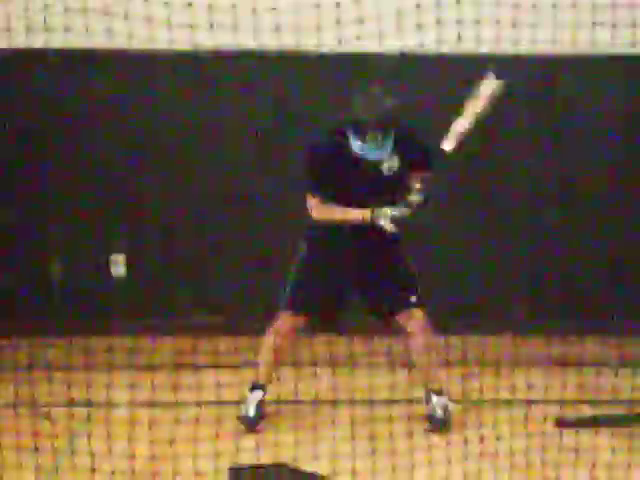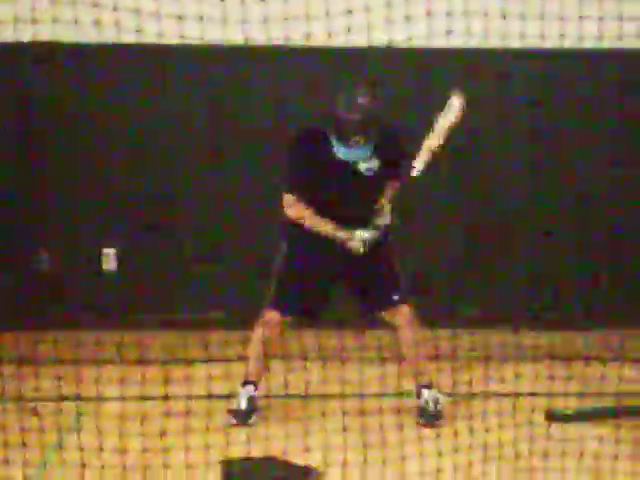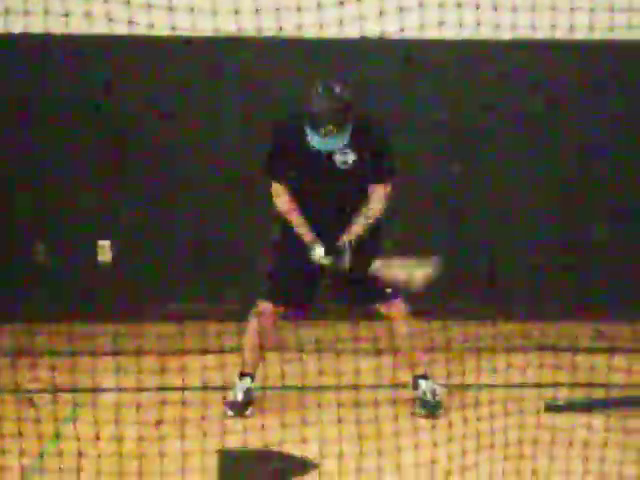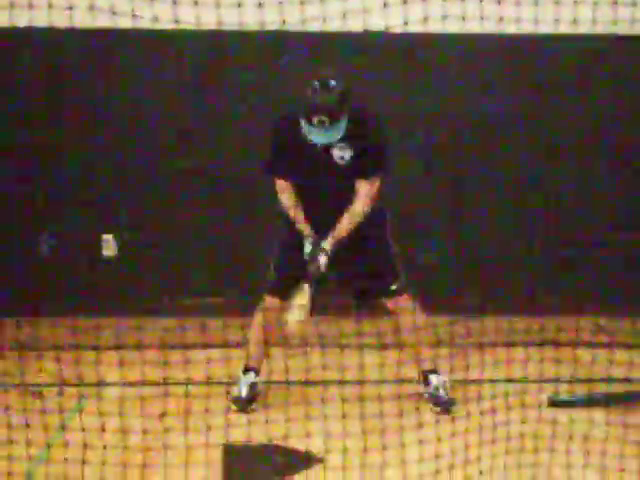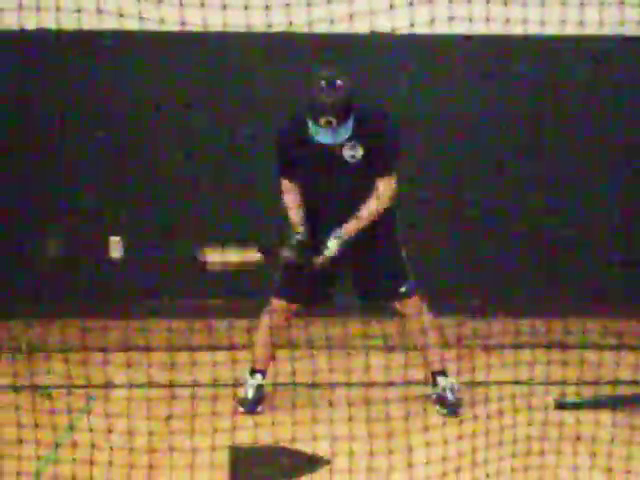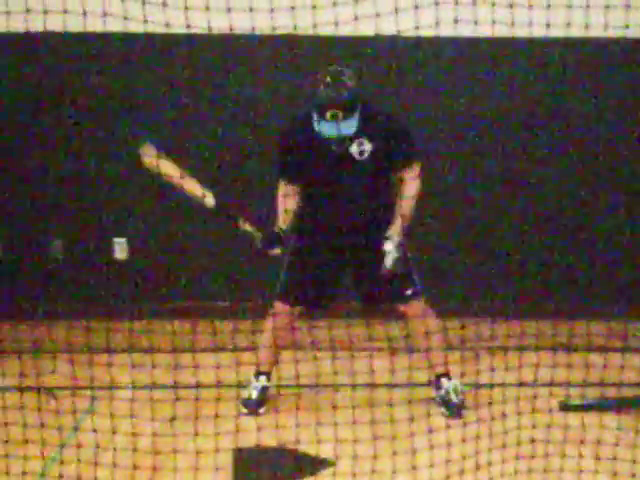
dt=0.2s
person 1, frame 1
left shoulder: (405, 142)
right shoulder: (327, 149)
left elbow: (420, 170)
right elbow: (317, 208)
left wrist: (416, 190)
right wrist: (371, 214)
left hip: (382, 244)
right hip: (329, 243)
left knee: (415, 317)
right knee: (289, 318)
left ankle: (435, 397)
right ankle: (257, 395)
person 1, frame 2
left shoulder: (388, 141)
right shoulder: (307, 144)
left elbow: (394, 177)
right elbow: (293, 206)
left wrist: (383, 209)
right wrist: (344, 235)
left hip: (367, 239)
right hip: (311, 241)
left knee: (401, 313)
right knee: (274, 316)
left ankle: (426, 391)
right ankle: (249, 391)
person 1, frame 3
left shoulder: (370, 135)
right shoulder: (287, 135)
left elbow: (380, 193)
right elbow: (280, 193)
left wrist: (350, 239)
right wrist: (311, 242)
left hip: (354, 236)
right hip: (301, 232)
left knee: (394, 305)
right knee: (267, 307)
left ankle: (422, 382)
right ankle: (244, 383)
person 1, frame 4
left shoulder: (367, 128)
right shoulder: (286, 130)
left elbow: (366, 196)
right elbow: (284, 188)
left wrist: (331, 243)
right wrist: (308, 236)
left hip: (360, 227)
right hip: (305, 226)
left knee: (400, 300)
right knee: (272, 302)
left ankle: (430, 377)
right ankle: (250, 377)
person 1, frame 5
left shoulder: (376, 126)
right shoulder: (293, 133)
left elbow: (384, 192)
right elbow: (290, 187)
left wrist: (343, 236)
right wrist: (300, 234)
left hip: (370, 228)
right hip: (314, 229)
left knee: (409, 301)
right knee: (280, 304)
left ankle: (440, 379)
right ankle: (256, 380)
person 1, frame 6
left shoulder: (383, 125)
right shoulder: (297, 133)
left elbow: (410, 178)
right elbow: (290, 187)
left wrist: (396, 235)
right wrist: (282, 230)
left hip: (375, 231)
right hip: (318, 232)
left knee: (414, 304)
right knee: (283, 307)
left ankle: (444, 381)
right ankle: (260, 381)
